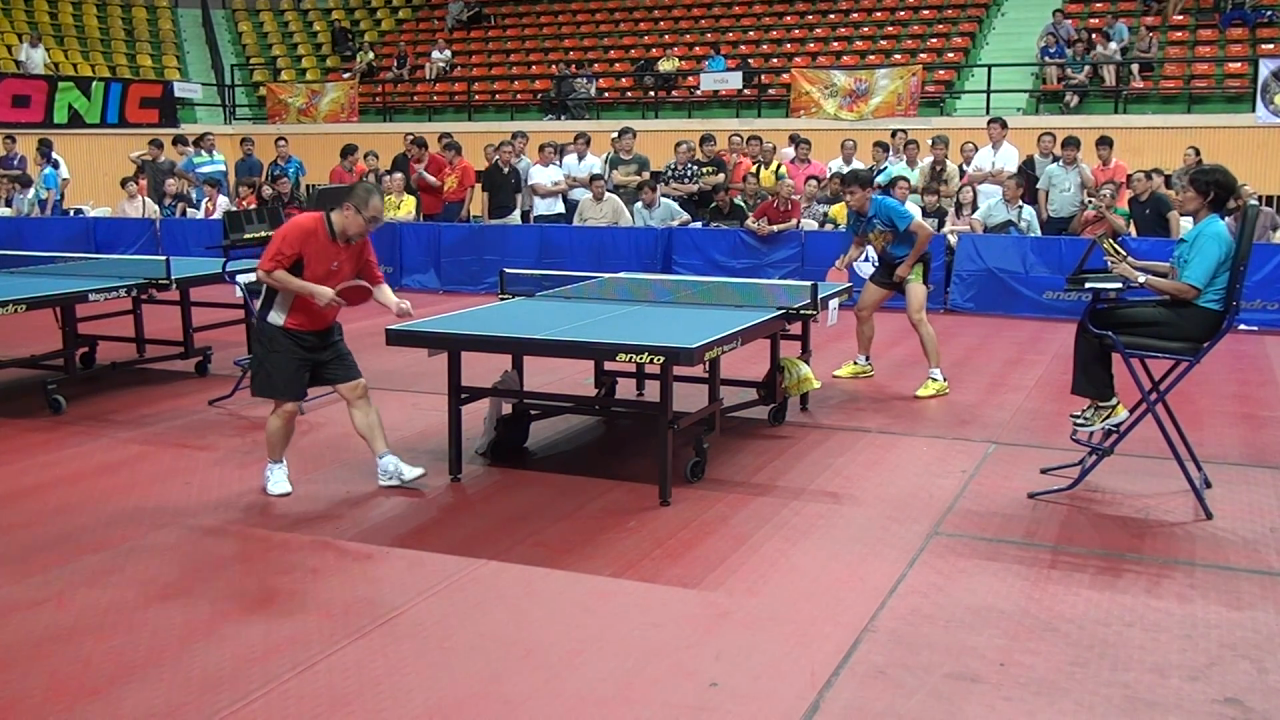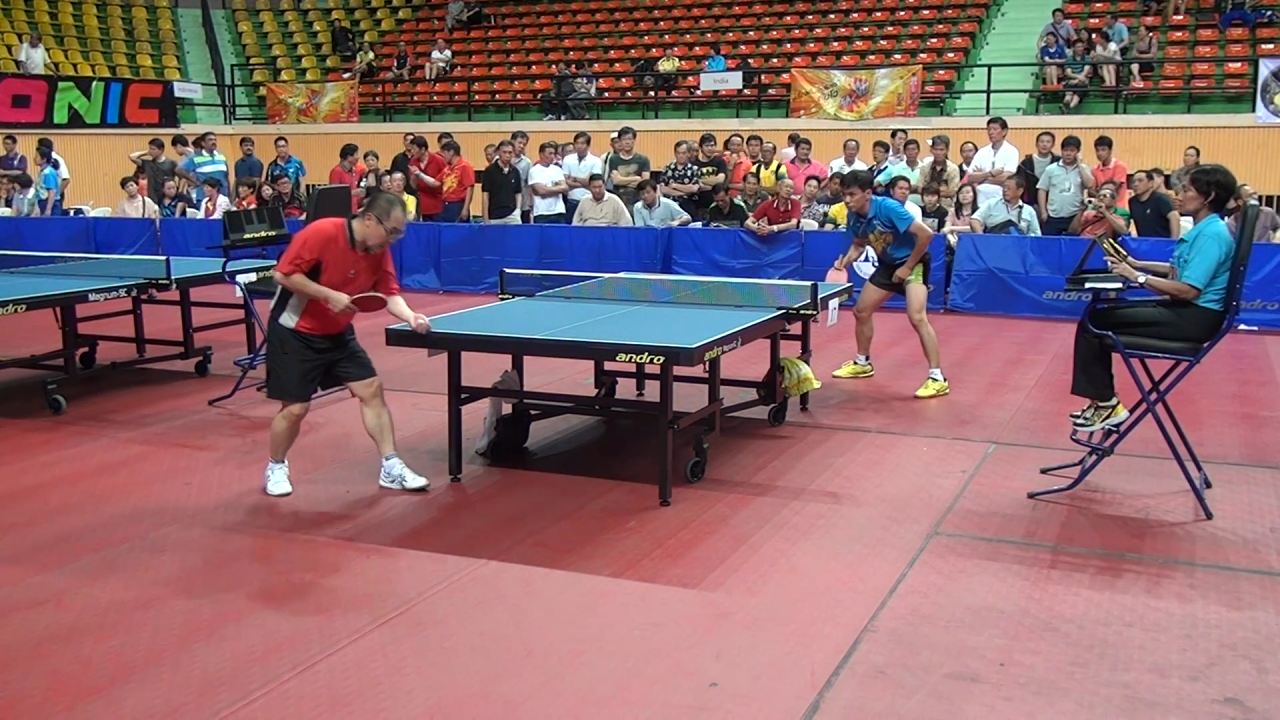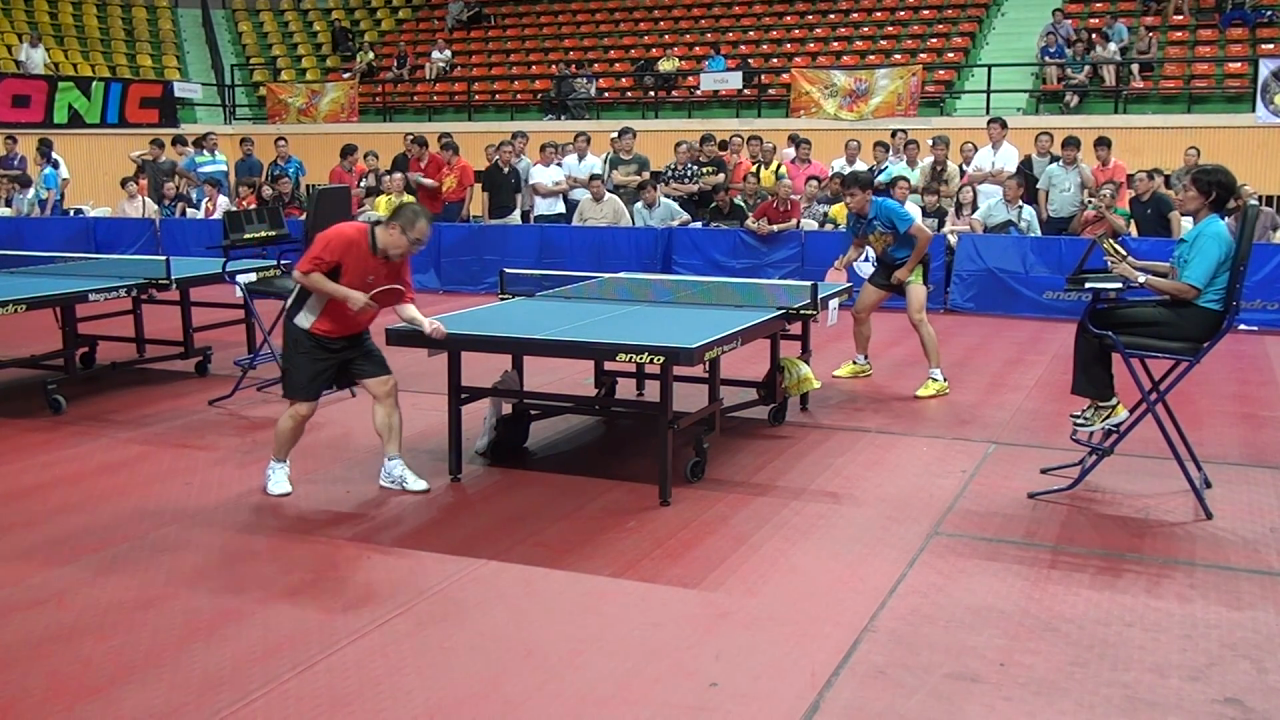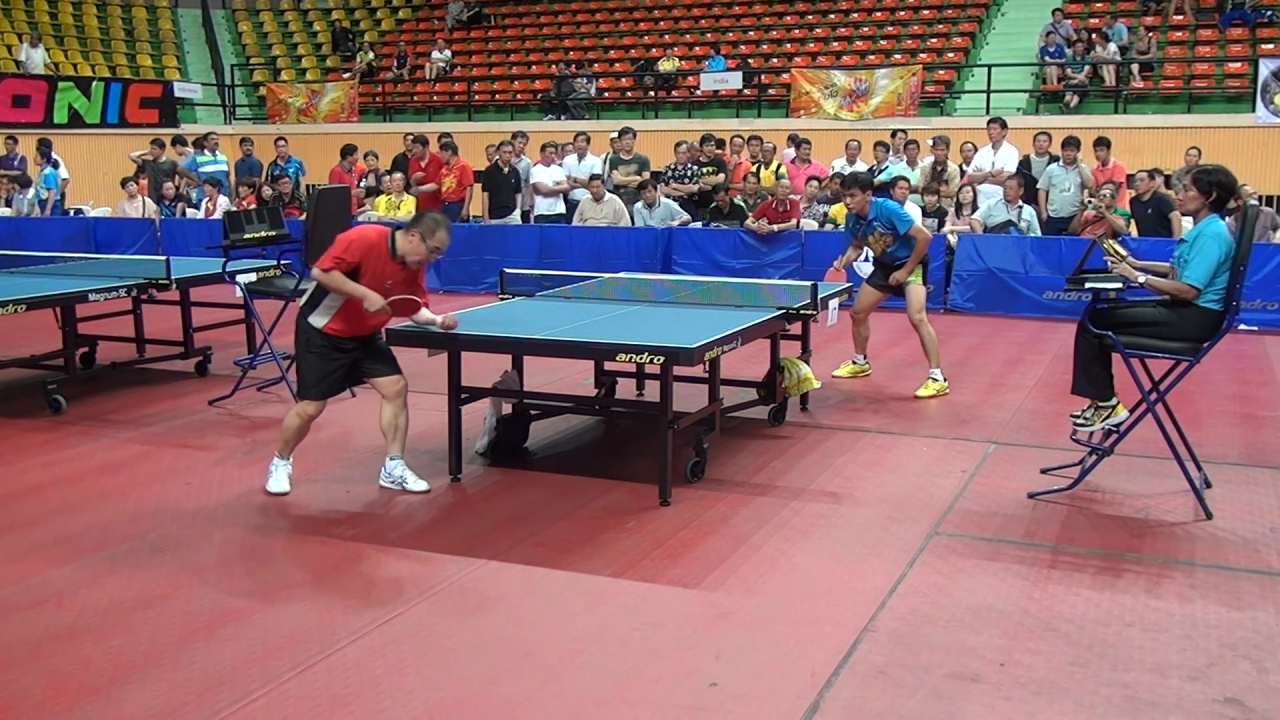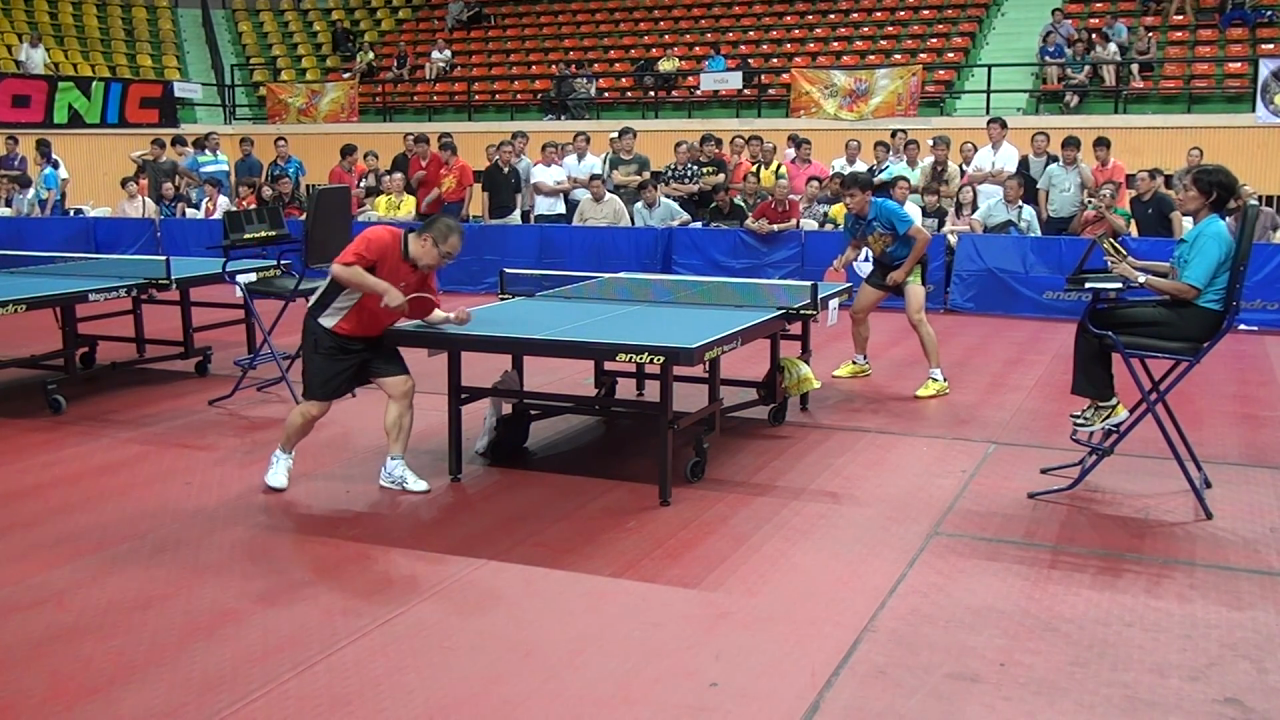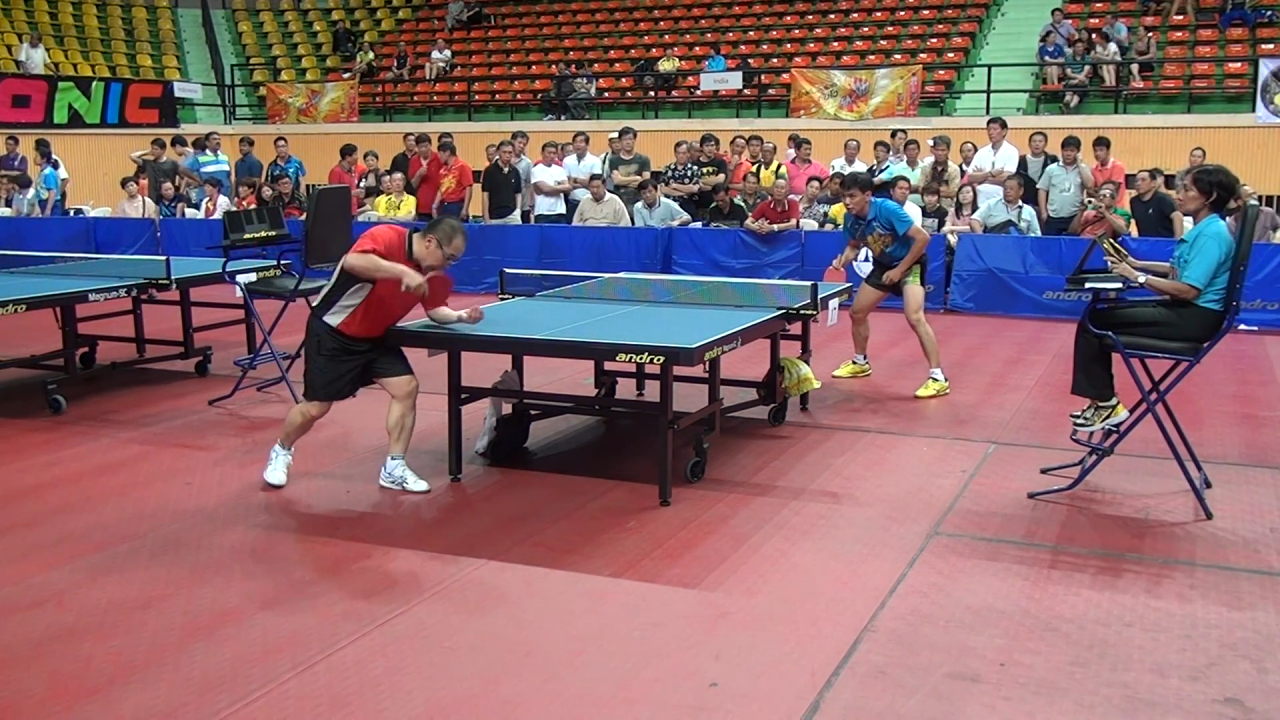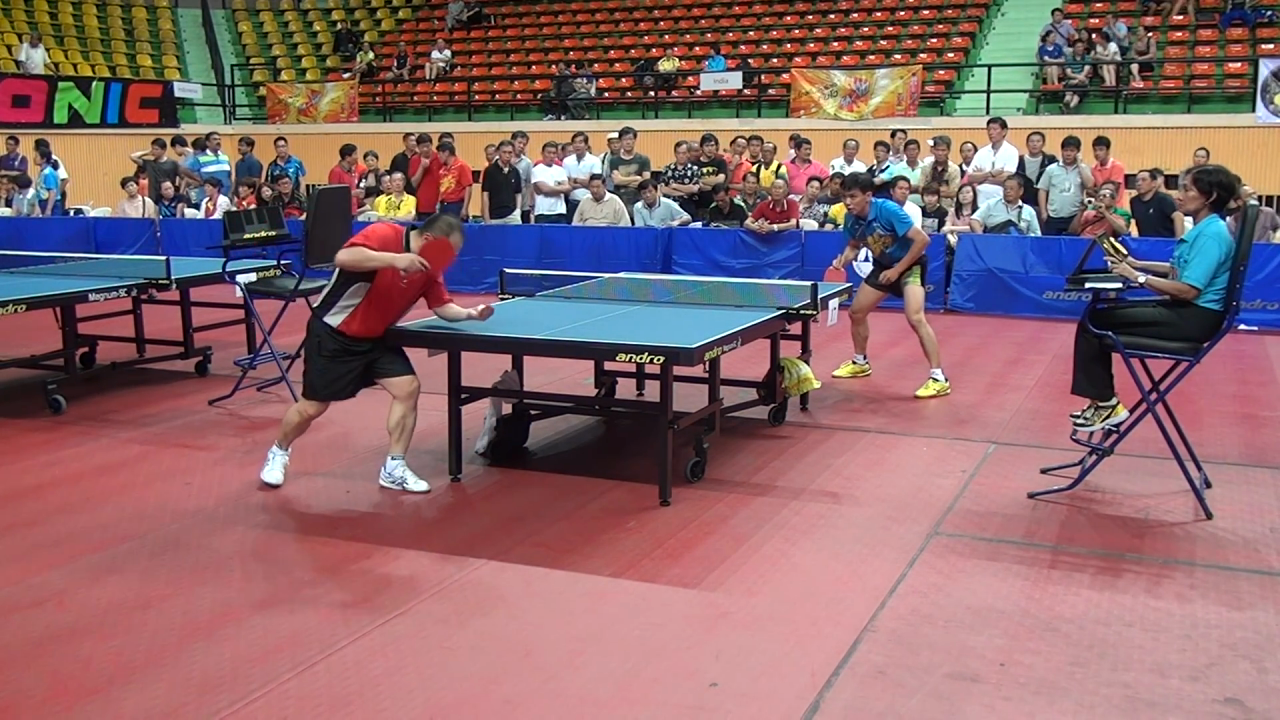
dt=0.1s
person 1, frame 1
left shoulder: (361, 242)
right shoulder: (302, 227)
left elbow: (375, 282)
right elbow: (266, 271)
left wrist: (395, 304)
right wrist: (313, 290)
left hip: (325, 331)
right hip: (283, 331)
left knee: (357, 392)
right knee: (287, 406)
left ankle: (386, 465)
right ankle: (275, 468)
person 1, frame 2
left shoulder: (379, 251)
right shoulder: (321, 233)
left elbow: (389, 293)
right elbow: (284, 274)
left wrist: (410, 316)
right wrist: (329, 296)
left hip: (338, 334)
right hip: (296, 333)
left knee: (372, 391)
right knee: (295, 408)
left ankle: (391, 467)
right ankle: (276, 468)
person 1, frame 3
left shoulder: (399, 258)
right shoulder: (345, 237)
left elbow: (403, 302)
right elbow: (302, 273)
left wrist: (424, 323)
right wrist: (348, 295)
left hip: (354, 335)
right hip: (310, 333)
left knee: (386, 389)
right knee: (302, 407)
left ankle: (392, 468)
right ankle: (278, 467)
person 1, frame 4
left shoulder: (415, 264)
right shoulder: (364, 238)
left elbow: (415, 307)
right elbow: (320, 272)
left wrist: (436, 320)
right wrist: (365, 294)
left hip: (365, 337)
right hip: (321, 333)
left knee: (396, 388)
right knee: (310, 407)
left ankle: (393, 468)
right ankle: (280, 464)
person 1, frame 5
left shoulder: (425, 266)
right shoulder: (380, 239)
left elbow: (426, 309)
right elbow: (340, 269)
left wrist: (449, 317)
right wrist: (386, 289)
left hip: (371, 336)
right hip: (328, 333)
left knee: (403, 388)
right knee: (315, 407)
left ankle: (393, 468)
right ankle: (282, 457)
person 1, frame 6
left shoulder: (429, 267)
right shoulder: (386, 237)
left elbow: (435, 308)
right elbow: (352, 262)
left wrist: (460, 316)
right wrist: (402, 272)
left hip: (374, 337)
right hip: (333, 332)
left knee: (407, 388)
right knee: (316, 407)
left ankle: (394, 468)
right ankle: (281, 452)
person 1, frame 7
left shoulder: (430, 264)
right shoulder: (382, 235)
left elbow: (442, 306)
right elbow: (344, 257)
left wrist: (470, 313)
right wrist: (393, 259)
left hip: (376, 337)
right hip: (334, 333)
left knee: (408, 389)
right knee: (313, 406)
left ankle: (394, 468)
right ankle: (279, 452)
person 2, frame 1
left shoulder: (1212, 234)
right shoulder: (1203, 229)
left elbow: (1188, 290)
left wrist: (1138, 277)
right wrist: (1138, 264)
left hip: (1194, 318)
right hip: (1183, 311)
left knee: (1094, 321)
right knee: (1098, 315)
left ankle: (1106, 403)
right ankle: (1104, 401)
person 2, frame 2
left shoulder: (1212, 234)
right shoulder: (1204, 229)
left elbow: (1188, 290)
left wrist: (1138, 277)
right wrist: (1137, 264)
left hip: (1194, 318)
right hip: (1183, 311)
left knee: (1094, 321)
right knee: (1098, 316)
left ankle: (1106, 403)
right ankle: (1104, 400)
person 2, frame 3
left shoulder: (1212, 234)
right shoulder: (1203, 229)
left elbow: (1189, 290)
left wrist: (1138, 277)
right wrist: (1138, 264)
left hip: (1194, 318)
right hip: (1183, 311)
left knee: (1094, 321)
right knee: (1097, 315)
left ankle: (1106, 403)
right ankle: (1104, 401)
person 2, frame 4
left shoulder: (1212, 234)
right shoulder: (1203, 230)
left elbow: (1188, 290)
left wrist: (1138, 277)
right wrist: (1138, 264)
left hip: (1193, 318)
right hip: (1182, 311)
left knee: (1094, 321)
right knee: (1097, 315)
left ankle: (1106, 403)
right ankle: (1103, 401)
person 2, frame 5
left shoulder: (1212, 234)
right shoulder: (1203, 229)
left elbow: (1189, 290)
left wrist: (1138, 277)
right wrist: (1138, 264)
left hip: (1194, 318)
right hip: (1183, 311)
left knee: (1094, 321)
right knee: (1097, 315)
left ankle: (1105, 403)
right ankle: (1103, 401)
person 2, frame 6
left shoulder: (1212, 234)
right shoulder: (1203, 230)
left elbow: (1188, 290)
left wrist: (1137, 277)
right wrist: (1138, 264)
left hip: (1193, 318)
right hip: (1182, 311)
left knee: (1094, 321)
right knee: (1097, 315)
left ankle: (1105, 403)
right ankle: (1103, 401)
person 2, frame 7
left shoulder: (1211, 234)
right shoulder: (1203, 229)
left elbow: (1188, 290)
left wrist: (1137, 277)
right wrist: (1138, 264)
left hip: (1193, 318)
right hip: (1182, 311)
left knee: (1094, 321)
right knee: (1097, 315)
left ankle: (1105, 403)
right ankle: (1103, 400)
person 3, frame 1
left shoulder: (888, 207)
right shoulder: (854, 216)
left elbow: (926, 231)
right elbow: (859, 244)
left wrist: (908, 264)
right wrist: (847, 260)
left hip: (913, 262)
right hip: (888, 264)
left knee: (916, 316)
right knee: (862, 311)
left ankle: (937, 377)
right ankle: (863, 363)
person 3, frame 2
left shoulder: (888, 208)
right shoulder: (854, 217)
left elbow: (926, 233)
right elbow: (859, 245)
left wrist: (908, 266)
right wrist: (846, 260)
left hip: (913, 263)
right hip: (888, 265)
left knee: (917, 317)
right knee: (861, 311)
left ankle: (937, 378)
right ankle: (862, 363)
person 3, frame 3
left shoulder: (889, 208)
right shoulder: (853, 218)
left elbow: (925, 235)
right elbow: (858, 245)
left wrist: (907, 268)
right wrist: (845, 261)
left hip: (912, 263)
right hip: (886, 265)
left knee: (917, 317)
right knee: (859, 312)
left ankle: (937, 378)
right ankle: (861, 363)
person 3, frame 4
left shoulder: (888, 209)
right shoulder: (852, 219)
left elbow: (925, 237)
right elbow: (856, 246)
left wrist: (906, 270)
right wrist: (844, 261)
left hip: (911, 264)
right hip: (884, 266)
left knee: (917, 317)
right knee: (857, 312)
left ankle: (937, 378)
right ankle: (860, 363)
person 3, frame 5
left shoulder: (889, 209)
right shoulder: (851, 219)
left elbow: (924, 237)
right elbow: (855, 246)
left wrist: (903, 270)
right wrist: (843, 261)
left hip: (910, 263)
right hip: (883, 266)
left knee: (916, 317)
right knee: (857, 312)
left ankle: (937, 378)
right ankle: (860, 363)
person 3, frame 6
left shoulder: (888, 209)
right shoulder: (851, 219)
left elbow: (923, 237)
right elbow: (854, 246)
left wrist: (900, 269)
right wrist: (842, 261)
left hip: (910, 264)
right hip: (883, 266)
left knee: (914, 317)
right knee: (857, 312)
left ankle: (938, 378)
right ankle: (860, 362)
person 3, frame 7
left shoulder: (889, 210)
right shoulder: (851, 219)
left elbow: (922, 239)
right elbow: (854, 246)
left wrist: (898, 269)
right wrist: (843, 261)
left hip: (910, 264)
right hip: (883, 266)
left knee: (915, 317)
right knee: (856, 312)
left ankle: (938, 378)
right ankle: (860, 363)
